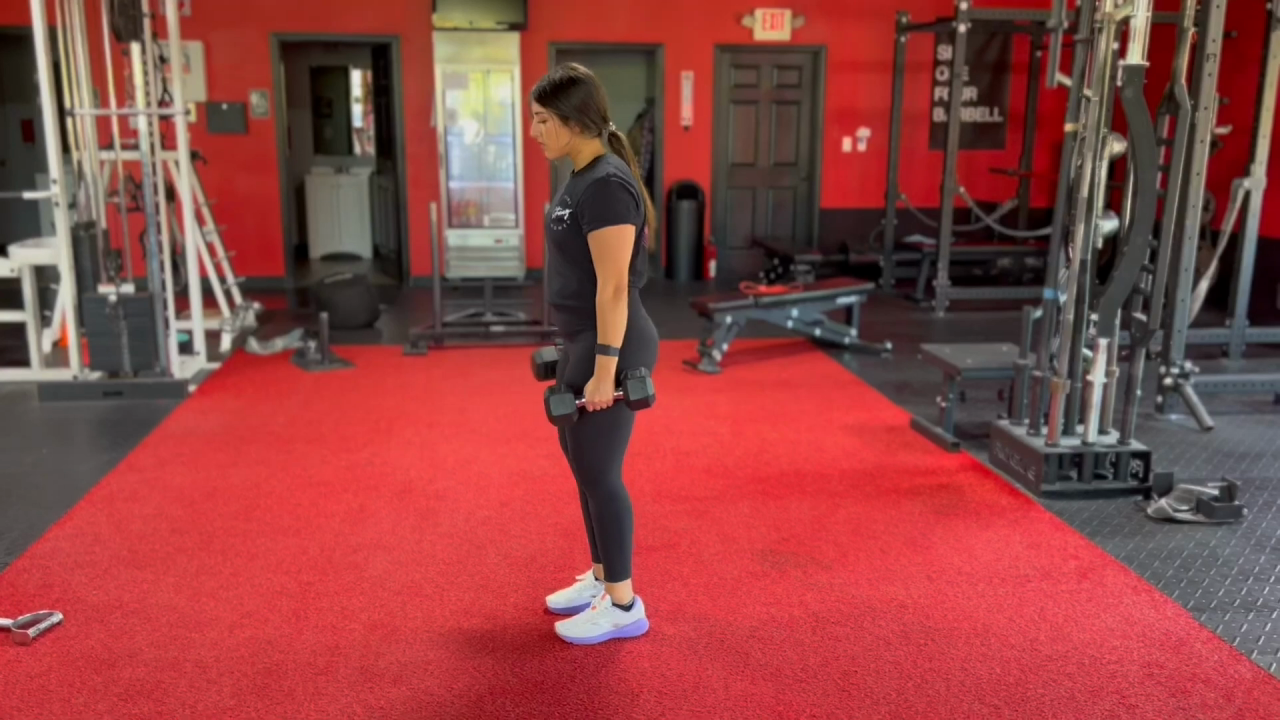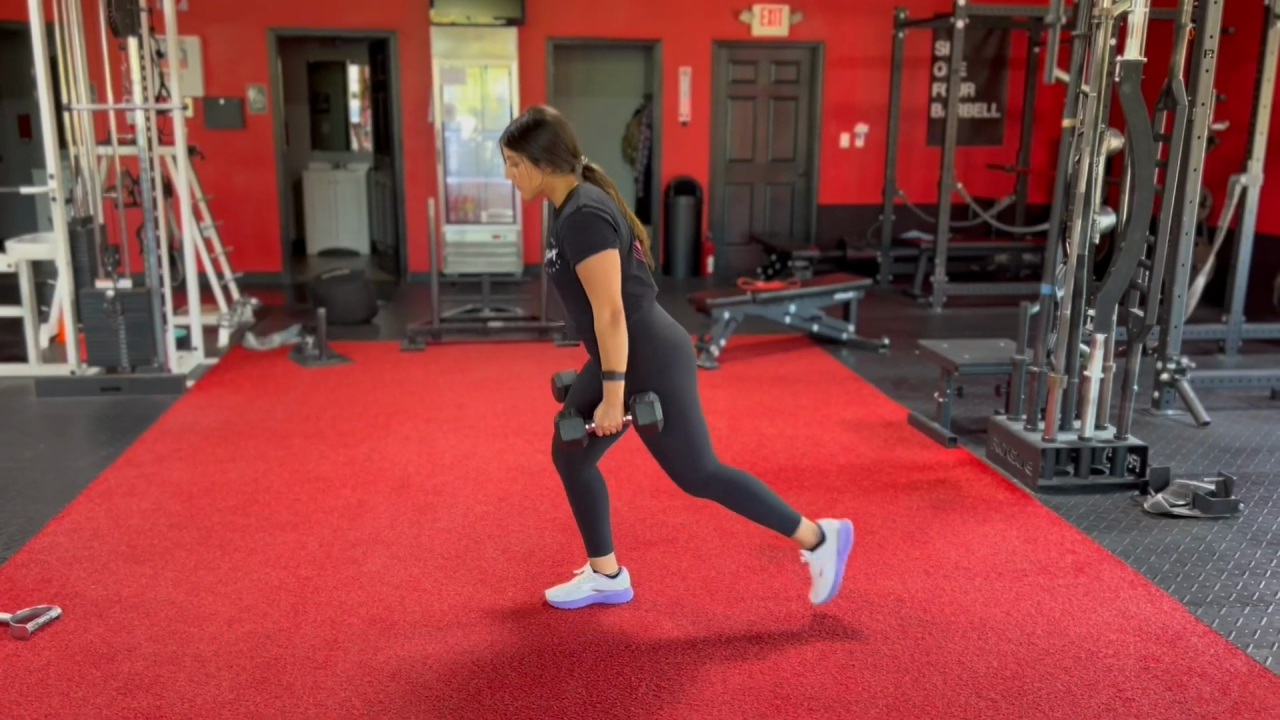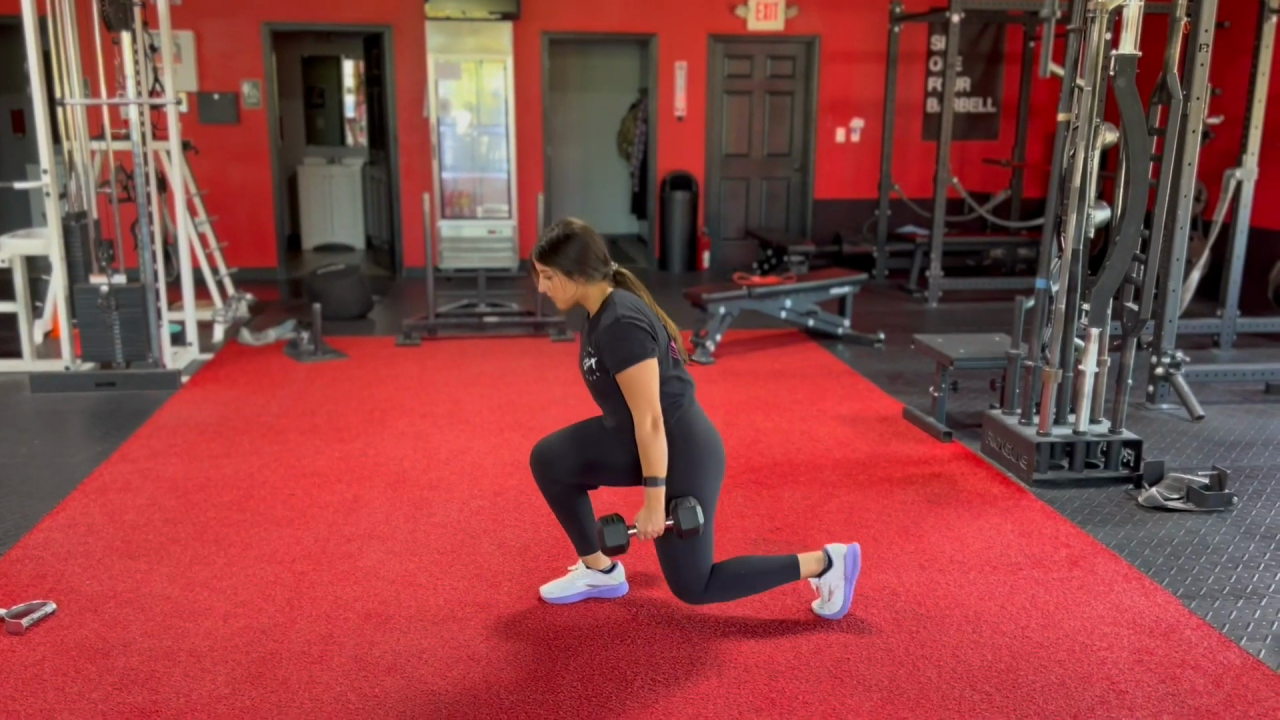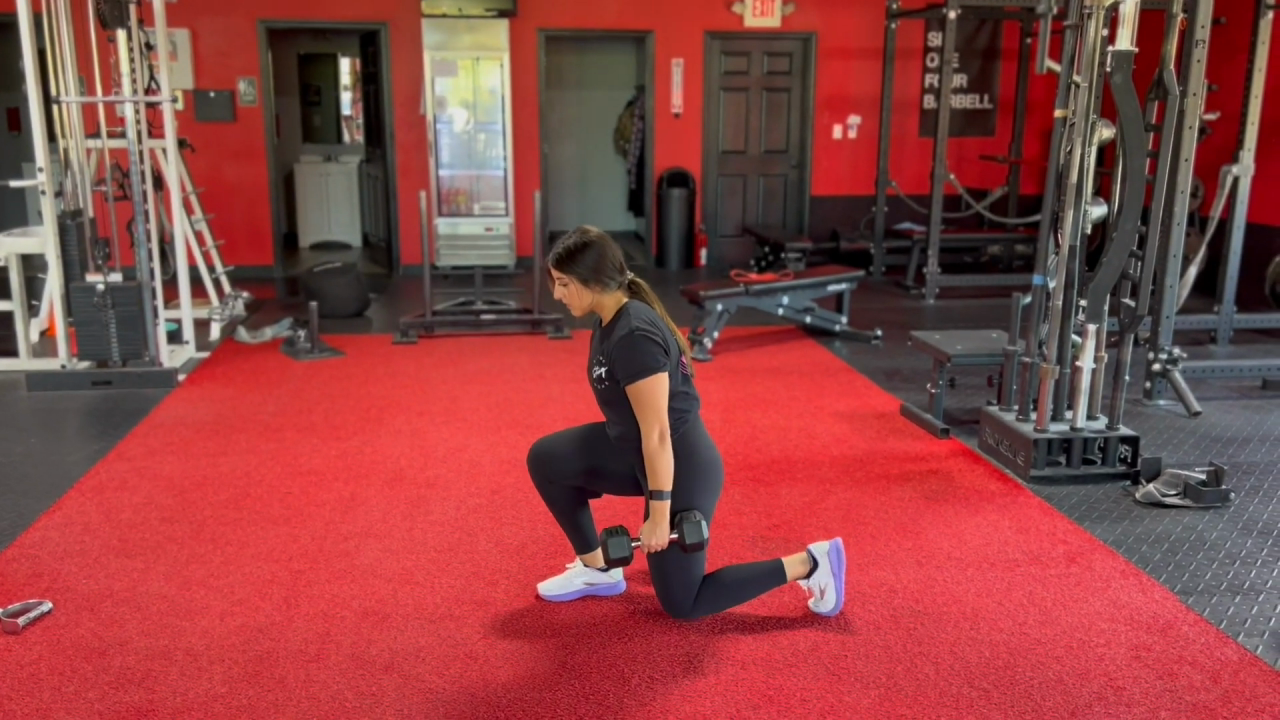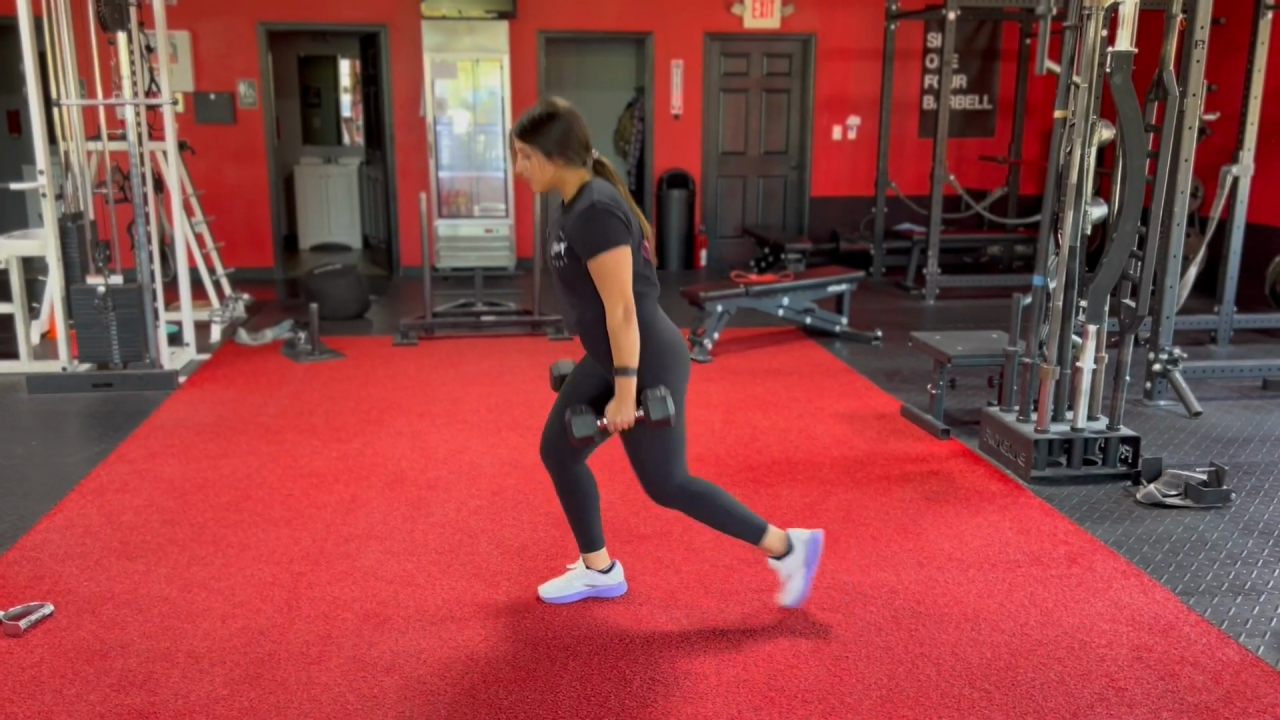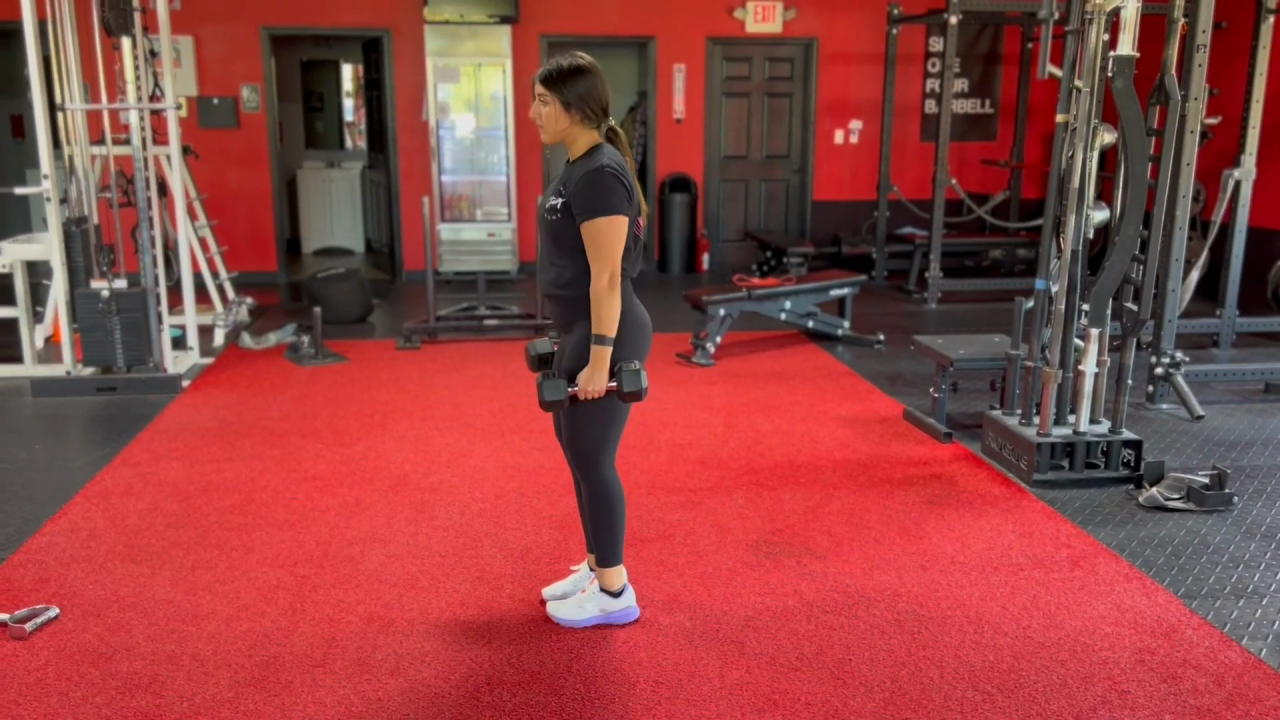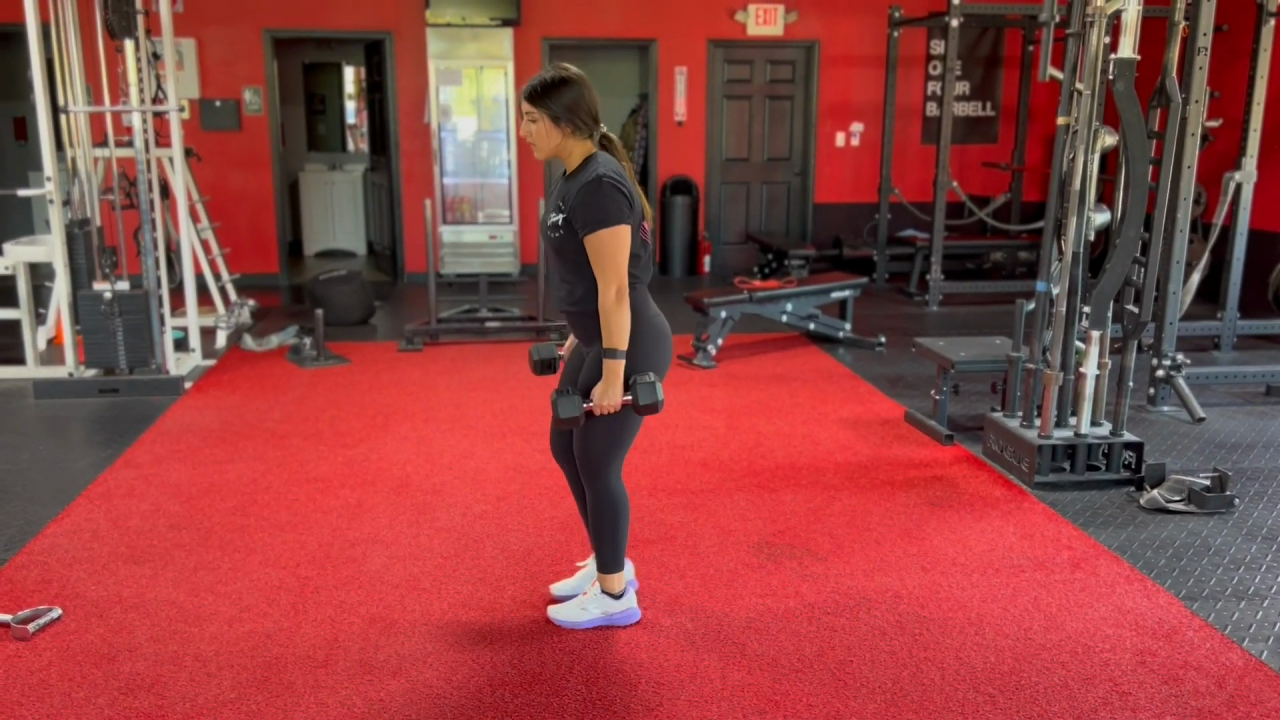
dt=0.5s
person 1, frame 1
left shoulder: (607, 184)
right shoulder: (585, 176)
left elbow: (615, 287)
left wrist: (604, 371)
left hip: (611, 343)
right hip: (586, 340)
left knee: (596, 470)
right knee: (584, 462)
left ankle: (622, 606)
right ankle: (604, 577)
person 1, frame 2
left shoulder: (584, 216)
right shoulder: (572, 207)
left elbow: (611, 313)
left wrist: (613, 396)
right wrist: (599, 374)
left hip: (653, 359)
right hip: (628, 353)
left knee: (695, 472)
right knee: (569, 452)
left ankle: (819, 538)
right ankle: (605, 574)
person 1, frame 3
left shoulder: (620, 325)
right shoulder: (604, 311)
left elbow: (650, 420)
left wrist: (654, 499)
right wrist: (607, 463)
left hip: (682, 453)
right hip: (648, 442)
left knee: (691, 586)
right knee: (548, 460)
left ankle: (826, 563)
right ankle: (599, 570)
person 1, frame 4
left shoulder: (634, 337)
right shoulder: (612, 320)
left elbow: (658, 432)
left wrist: (658, 513)
right wrist: (598, 466)
left hip: (682, 467)
left knee: (682, 603)
right knee: (546, 459)
left ankle: (810, 563)
right ankle: (596, 568)
person 1, frame 5
left shoulder: (595, 212)
right shoulder: (577, 204)
left elbow: (622, 310)
left wrist: (623, 392)
right wrist: (597, 370)
left hip: (648, 360)
right hip: (612, 355)
left knee: (665, 481)
right knee: (558, 448)
left ankle: (789, 547)
right ankle: (596, 569)
person 1, frame 6
left shoulder: (600, 175)
right shoulder: (580, 167)
left elbow: (607, 278)
left wrist: (599, 360)
left hip: (605, 334)
right hip: (581, 330)
left knee: (590, 460)
right knee: (577, 453)
left ankle: (614, 592)
right ankle: (598, 567)
person 1, frame 7
left shoulder: (599, 186)
right shoulder: (575, 177)
left elbow: (616, 288)
left wrist: (613, 375)
right wrist: (578, 338)
left hip: (630, 346)
right hip: (602, 339)
left knee: (595, 462)
right knee: (566, 449)
left ankle: (615, 595)
right ankle: (610, 563)
